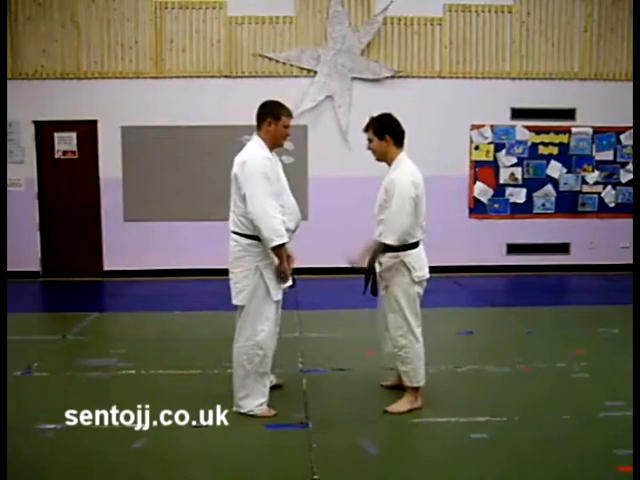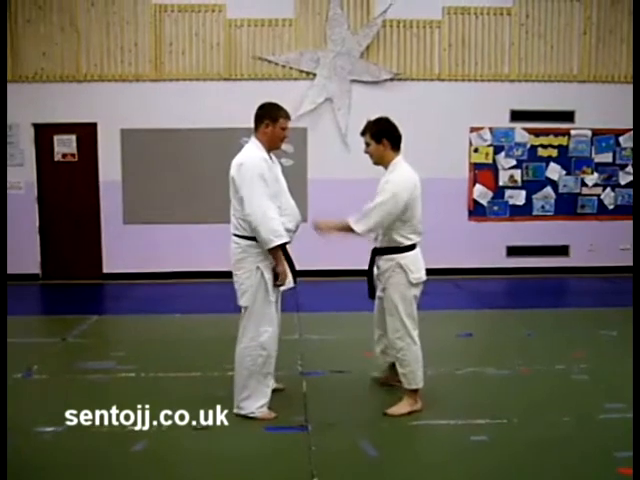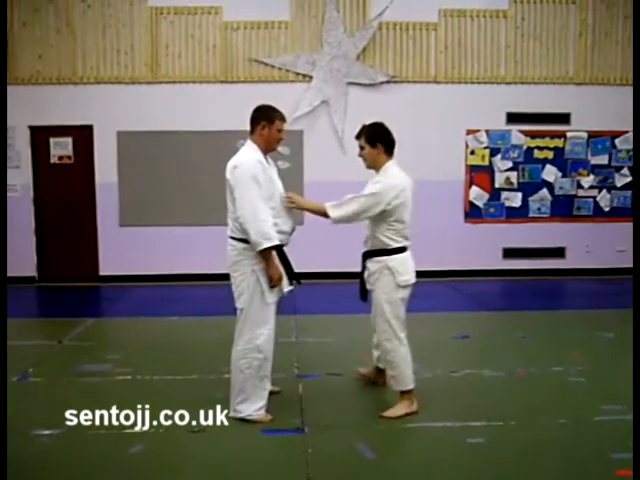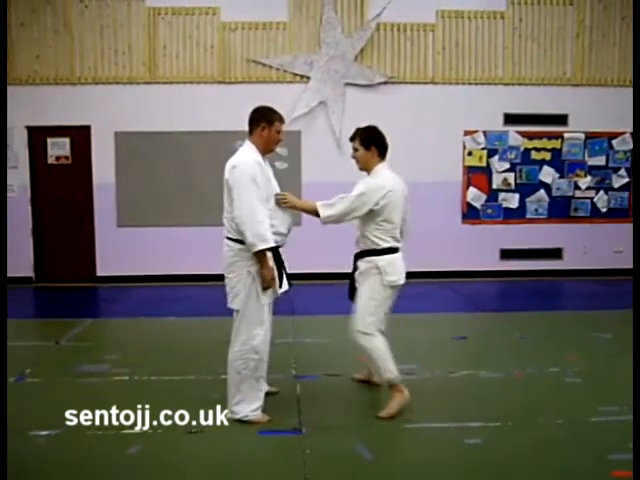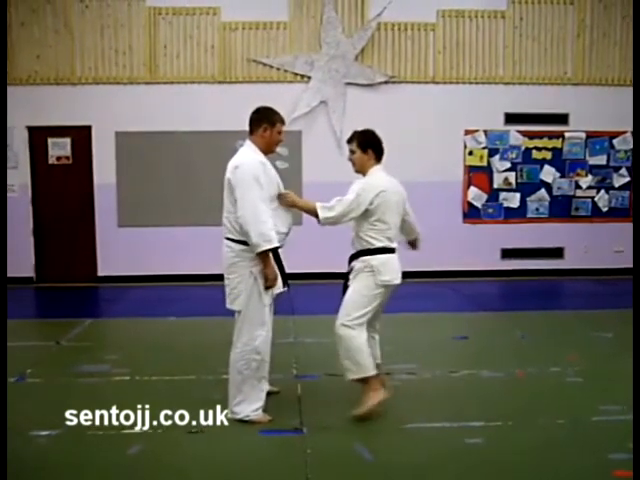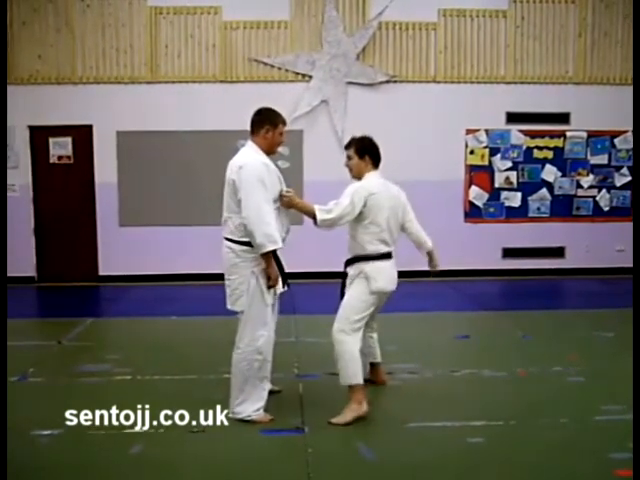
dt=0.5s
person 1, frame 1
left shoulder: (264, 156)
right shoulder: (255, 159)
right elbow: (262, 213)
left wrist: (282, 250)
right wrist: (281, 256)
left hip: (264, 250)
right hip: (254, 253)
left knee: (267, 322)
right knee: (256, 328)
left ankle: (261, 377)
right ankle: (249, 400)
person 1, frame 2
left shoulder: (264, 159)
right shoulder: (251, 162)
right elbow: (260, 215)
left wrist: (278, 256)
right wrist: (279, 258)
left hip: (266, 251)
right hip: (256, 254)
left knee: (267, 324)
right knee: (259, 330)
left ankle: (261, 380)
right ankle: (249, 402)
person 1, frame 3
left shoulder: (262, 161)
right shoulder: (247, 163)
right elbow: (253, 218)
left wrist: (273, 258)
right wrist: (271, 261)
left hip: (263, 253)
right hip: (253, 256)
left knee: (263, 326)
right knee: (255, 331)
left ankle: (257, 384)
right ankle: (246, 405)
person 1, frame 4
left shoulder: (256, 162)
right shoulder: (246, 164)
right elbow: (249, 218)
left wrist: (267, 259)
right wrist: (264, 263)
left hip: (258, 253)
right hip: (249, 257)
left knee: (259, 326)
right knee: (251, 332)
left ankle: (254, 384)
right ankle: (243, 406)
person 1, frame 5
left shoulder: (254, 160)
right shoulder: (249, 164)
right elbow: (253, 218)
left wrist: (269, 253)
right wrist: (267, 262)
left hip: (254, 254)
right hip: (250, 257)
left knee: (260, 326)
right knee: (253, 332)
left ankle: (256, 383)
right ankle: (244, 406)
person 1, frame 6
left shoulder: (250, 160)
right shoulder: (254, 165)
right elbow: (257, 218)
left wrist: (278, 221)
right wrist: (270, 262)
left hip: (251, 254)
right hip: (250, 256)
left knee: (263, 325)
right knee: (255, 332)
left ankle: (258, 383)
right ankle: (245, 406)
person 2, frame 1
left shoulder: (401, 176)
right shoulder: (400, 170)
left elbow: (396, 228)
left wrist: (369, 254)
right wrist: (374, 251)
left hip: (402, 261)
right hip: (396, 260)
left knee: (404, 327)
right knee: (392, 323)
left ankle: (413, 394)
right ankle: (403, 376)
person 2, frame 2
left shoulder: (399, 180)
right shoulder: (397, 174)
left elbow: (371, 219)
right elbow: (378, 217)
left wrist: (332, 226)
right wrist: (340, 225)
left hip: (400, 263)
right hip: (391, 261)
left knee: (402, 329)
right knee: (383, 321)
left ankle: (413, 396)
right ankle: (394, 371)
person 2, frame 3
left shoulder: (387, 184)
right shoulder: (395, 178)
left elbow: (348, 209)
left wrist: (305, 205)
left hip: (390, 266)
right hip: (388, 262)
left knee: (391, 331)
right knee: (382, 324)
left ankle: (408, 398)
right ankle: (380, 371)
person 2, frame 4
left shoulder: (375, 185)
right shoulder: (395, 182)
left elbow: (338, 209)
right elbow: (402, 222)
left wrist: (297, 204)
left hip: (379, 265)
right hip: (385, 260)
left knee: (364, 329)
right knee: (370, 324)
left ankle: (398, 390)
right ankle: (375, 372)
person 2, frame 5
left shoulder: (368, 185)
right shoulder: (395, 185)
left elbow: (334, 213)
right elbow: (408, 219)
left wrist: (298, 203)
right wrist: (413, 239)
left hip: (373, 266)
right hip: (386, 262)
left knee: (347, 324)
right knee: (367, 321)
left ankle: (373, 388)
right ankle: (374, 372)
person 2, frame 6
left shoulder: (361, 189)
right shoulder: (395, 191)
left elbow: (331, 216)
right elbow: (413, 226)
left wrist: (297, 203)
right wrist: (430, 253)
left hip: (369, 271)
right hip: (383, 268)
left knee: (344, 331)
right knee: (365, 322)
left ankle: (357, 401)
right ankle: (376, 372)
